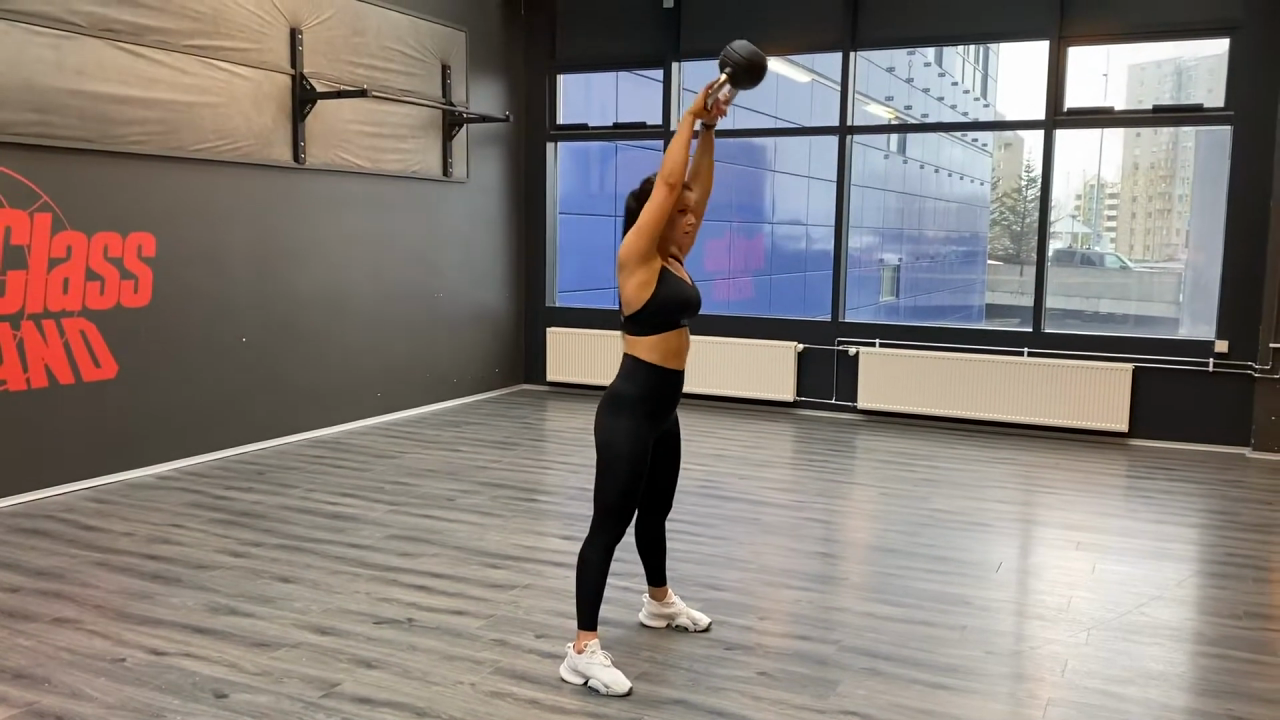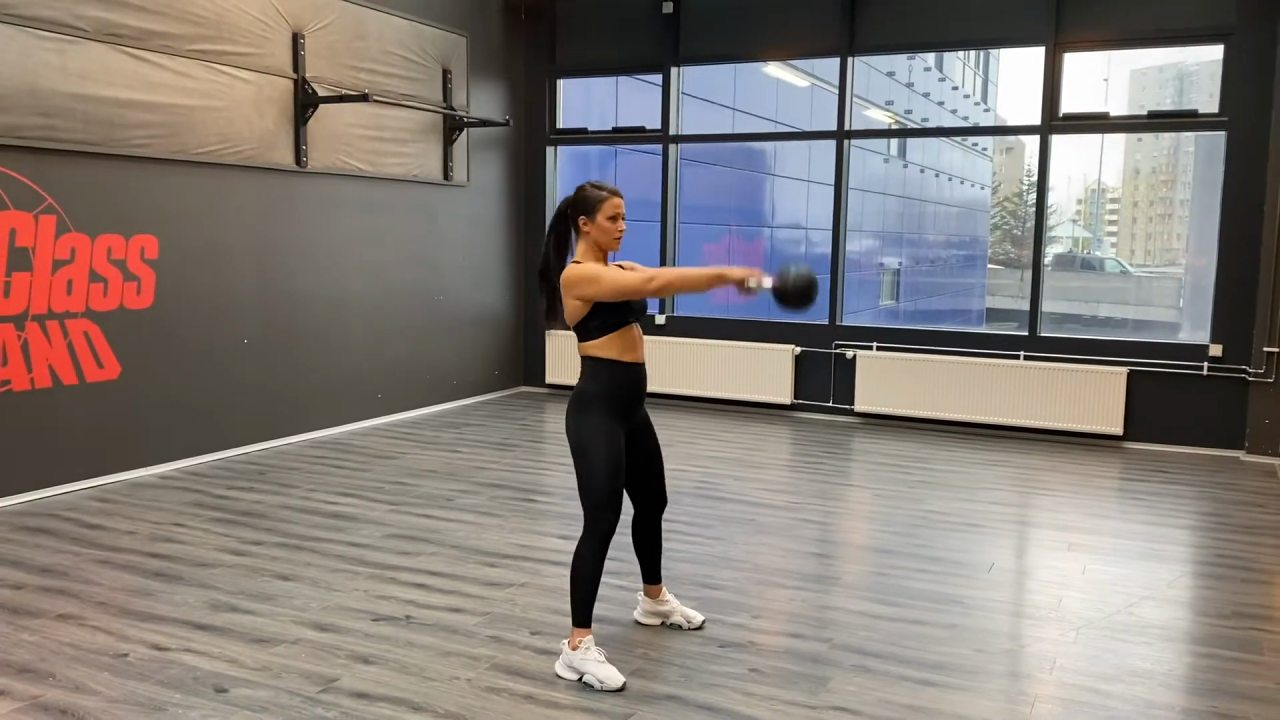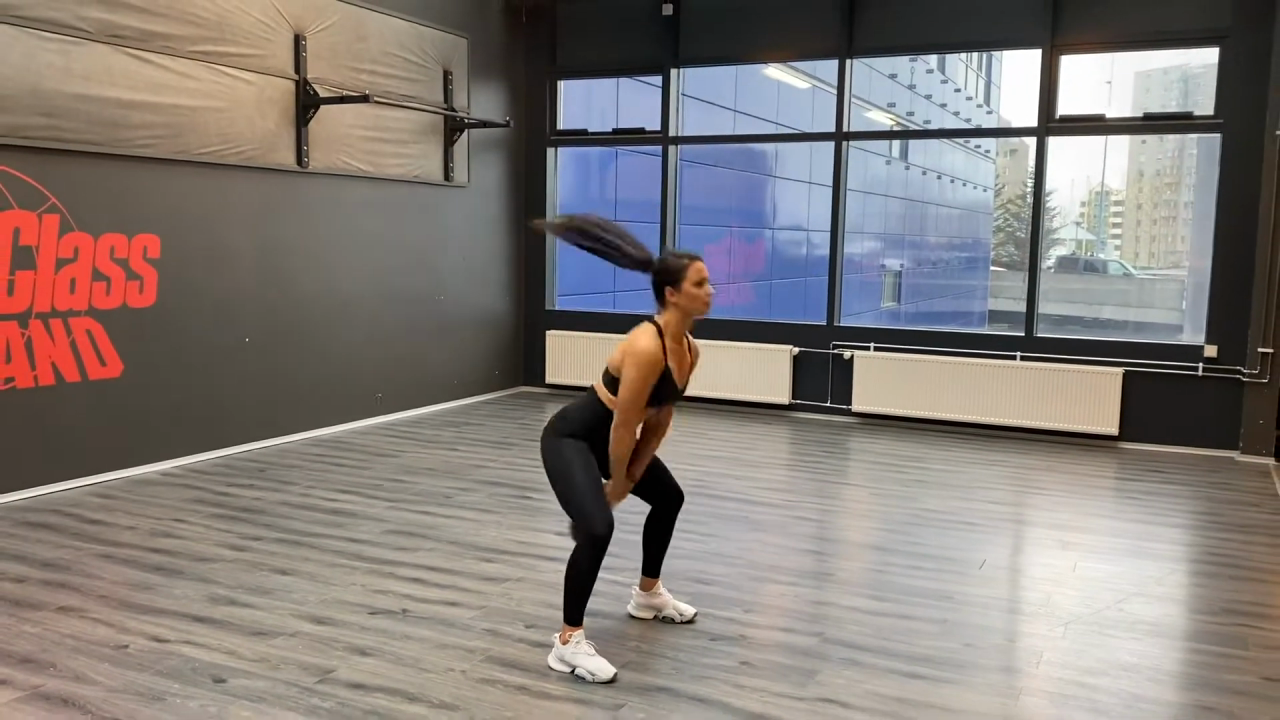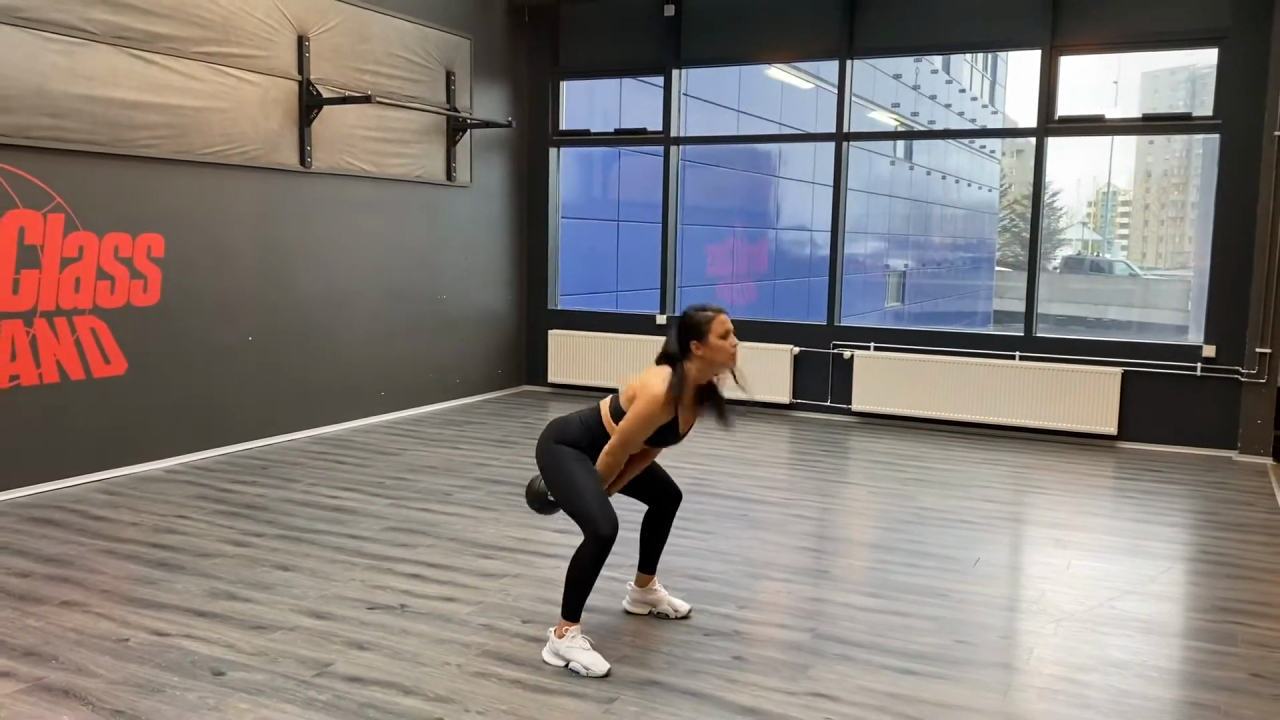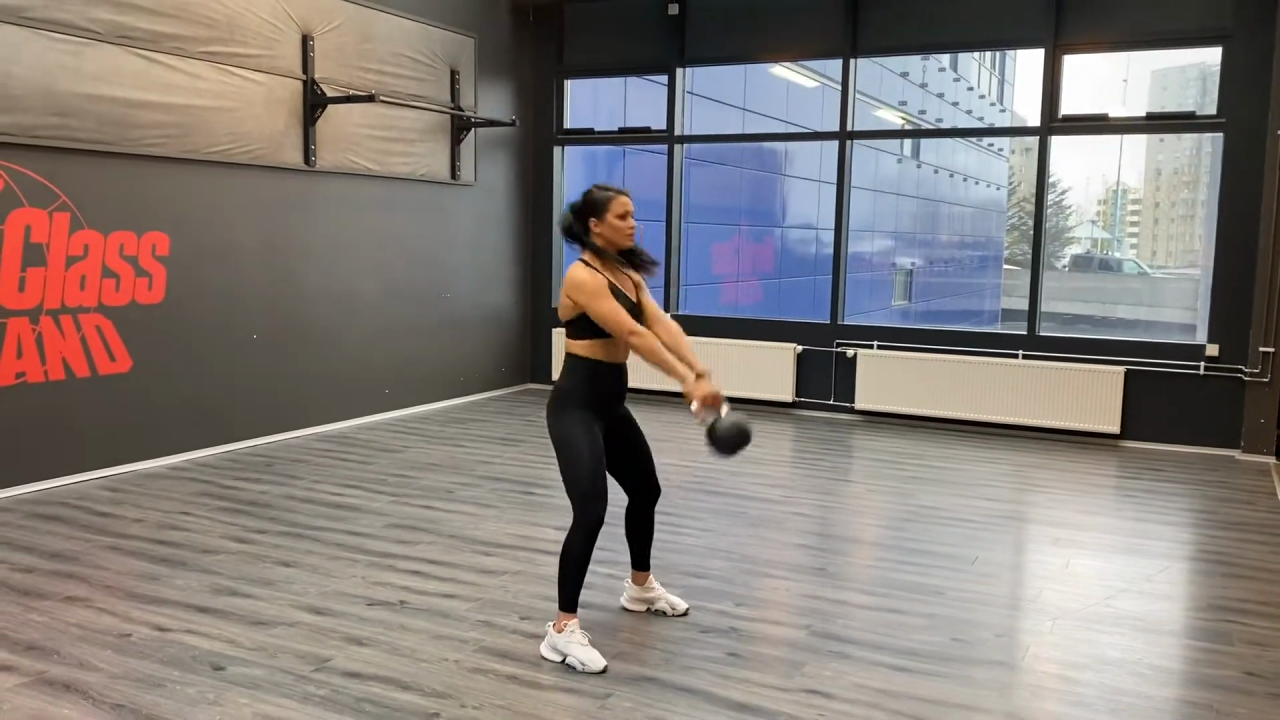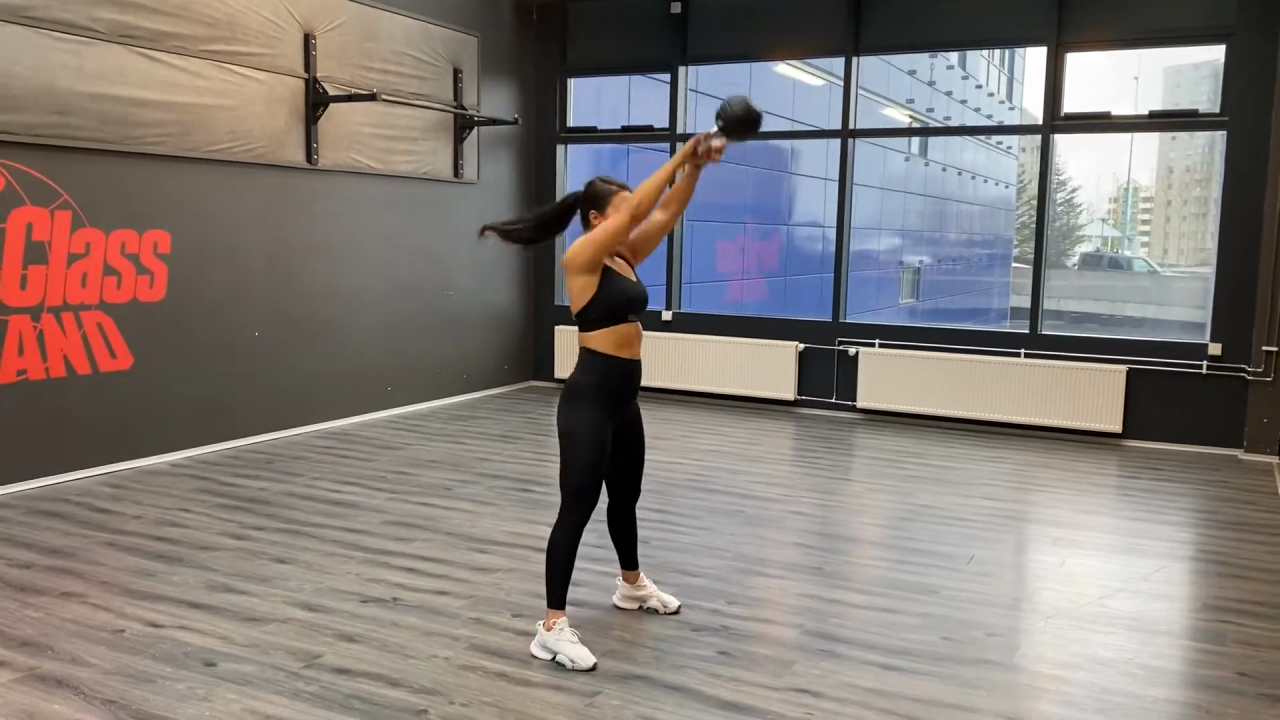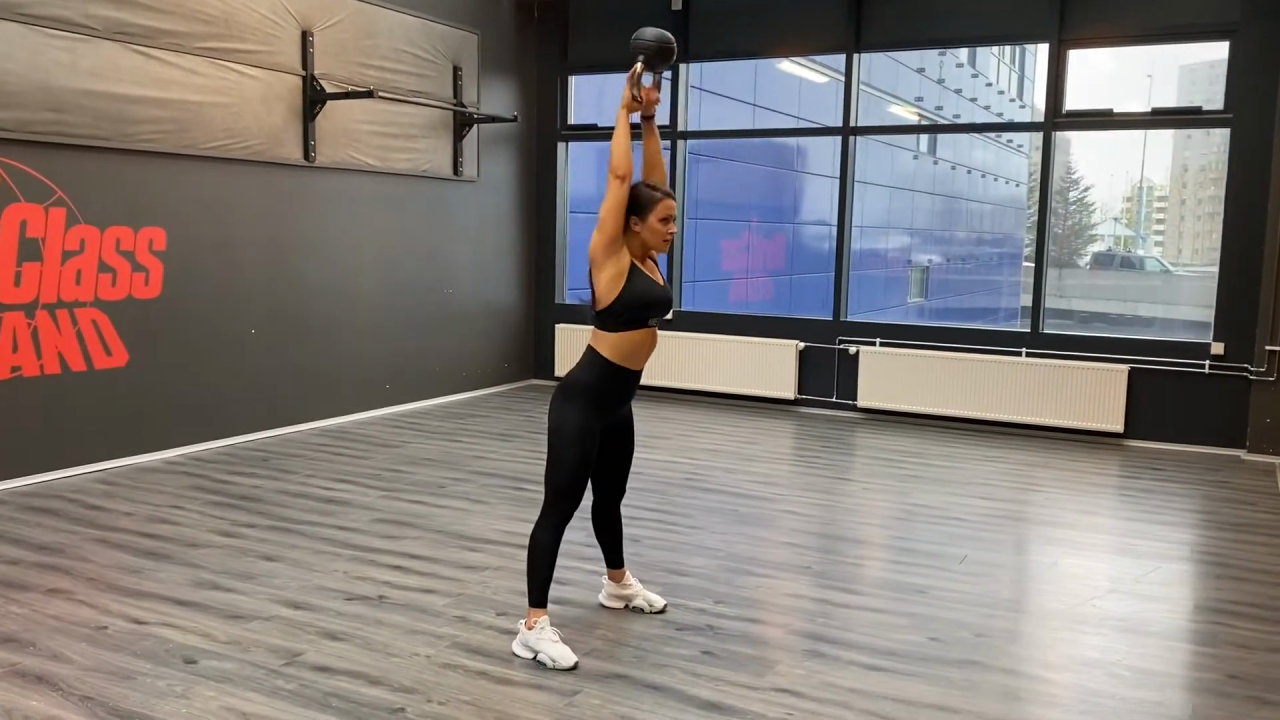
dt=0.3s
person 1, frame 1
left shoulder: (669, 259)
right shoulder: (635, 255)
left elbow: (695, 189)
right elbow: (666, 190)
left wrist: (708, 131)
right wrist: (689, 118)
left hip: (661, 408)
right hip: (629, 410)
left knee: (654, 512)
right knee: (610, 524)
left ankle: (659, 603)
right ankle: (582, 650)
person 1, frame 2
left shoulder: (618, 270)
right shoulder: (579, 275)
left elbow: (662, 279)
right elbow: (655, 282)
left wrist: (729, 276)
right wrist: (724, 272)
left hip: (630, 406)
right hip: (595, 408)
left knee: (652, 503)
right knee: (601, 521)
left ankle: (653, 600)
right ankle: (577, 646)
person 1, frame 3
left shoulder: (688, 350)
right shoulder: (646, 348)
left elbow: (658, 421)
right elbow: (624, 424)
left wrist: (634, 476)
right wrist: (617, 483)
left hip: (606, 438)
right hip: (571, 438)
left knee: (668, 498)
right knee: (597, 527)
left ankle: (648, 594)
right ankle: (568, 641)
person 1, frame 4
left shoulder: (701, 388)
right shoulder: (662, 390)
left elbow: (646, 449)
right elbow: (618, 450)
left wrist: (605, 490)
right wrist: (592, 496)
left hip: (603, 449)
right hip: (565, 446)
left knee: (668, 497)
right knee: (602, 528)
left ankle: (643, 590)
right ankle: (564, 636)
person 1, frame 5
left shoulder: (629, 273)
right shoulder: (581, 276)
left elbow: (663, 325)
right elbow: (633, 335)
left wrist: (700, 373)
right wrist: (686, 381)
left hip: (611, 403)
right hip: (575, 405)
left knee: (646, 490)
right knee: (590, 511)
left ankle: (640, 587)
right ankle: (562, 631)
person 1, frame 6
left shoulder: (623, 258)
right shoulder: (582, 258)
left elbow: (665, 215)
right elbow: (632, 213)
left wrist: (692, 166)
right wrist: (682, 158)
left hip: (624, 395)
right hip: (589, 399)
left knee: (625, 497)
right knee: (578, 508)
left ankle: (631, 585)
right ankle: (551, 627)
person 1, frame 7
left shoulder: (649, 259)
right shoulder: (611, 257)
left elbow: (655, 181)
right elbow: (619, 178)
left wrist: (651, 121)
right wrist: (623, 112)
left hip: (618, 401)
right hip: (582, 399)
left knee: (610, 498)
right knee: (560, 507)
left ankle: (617, 584)
right ankle: (533, 626)
